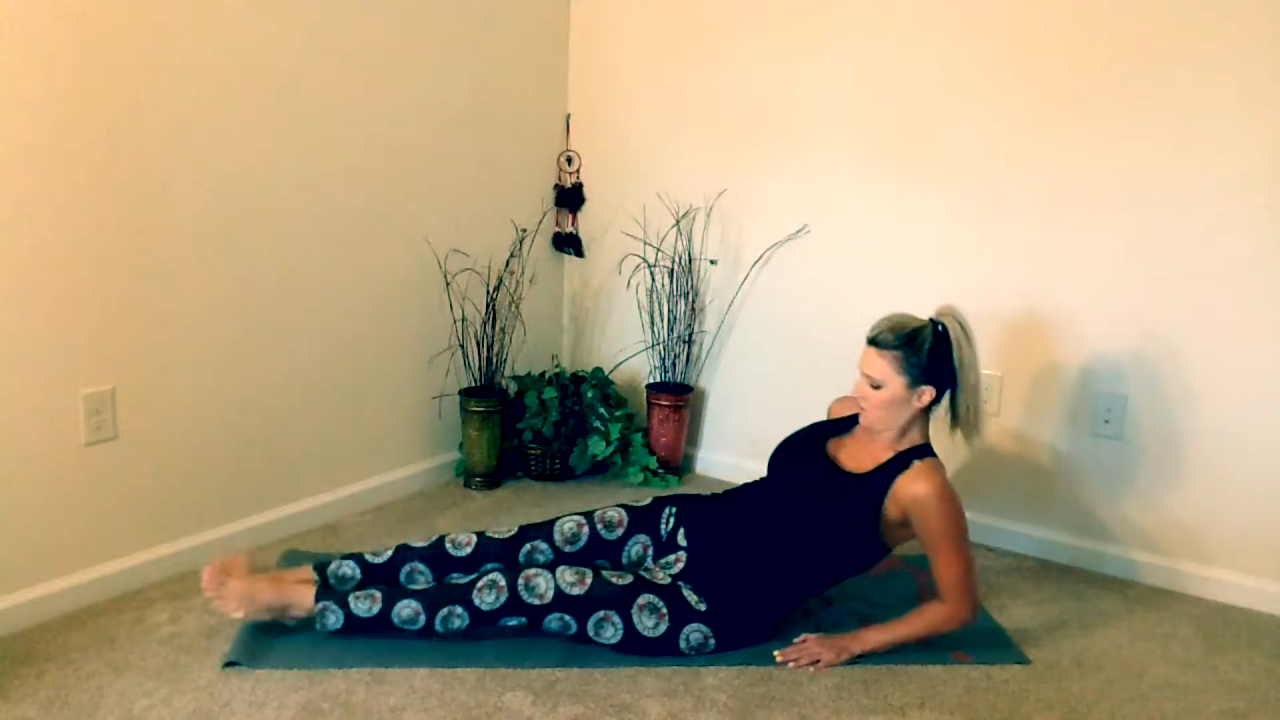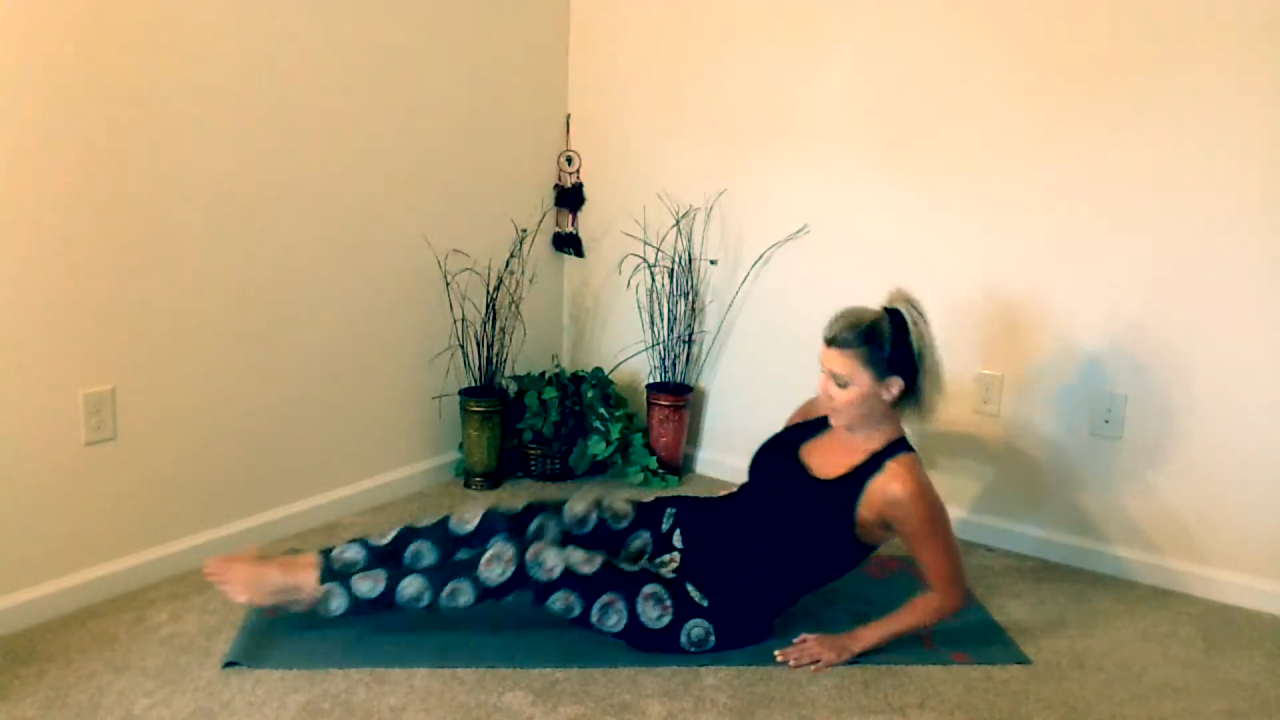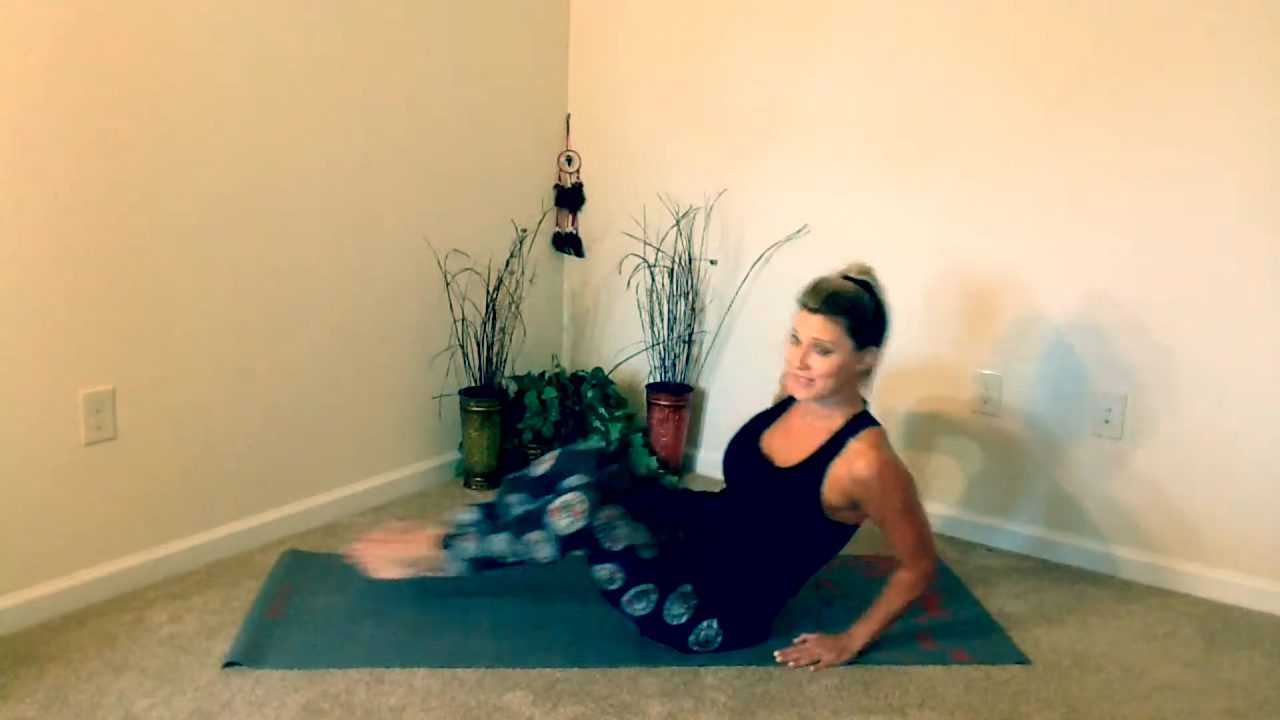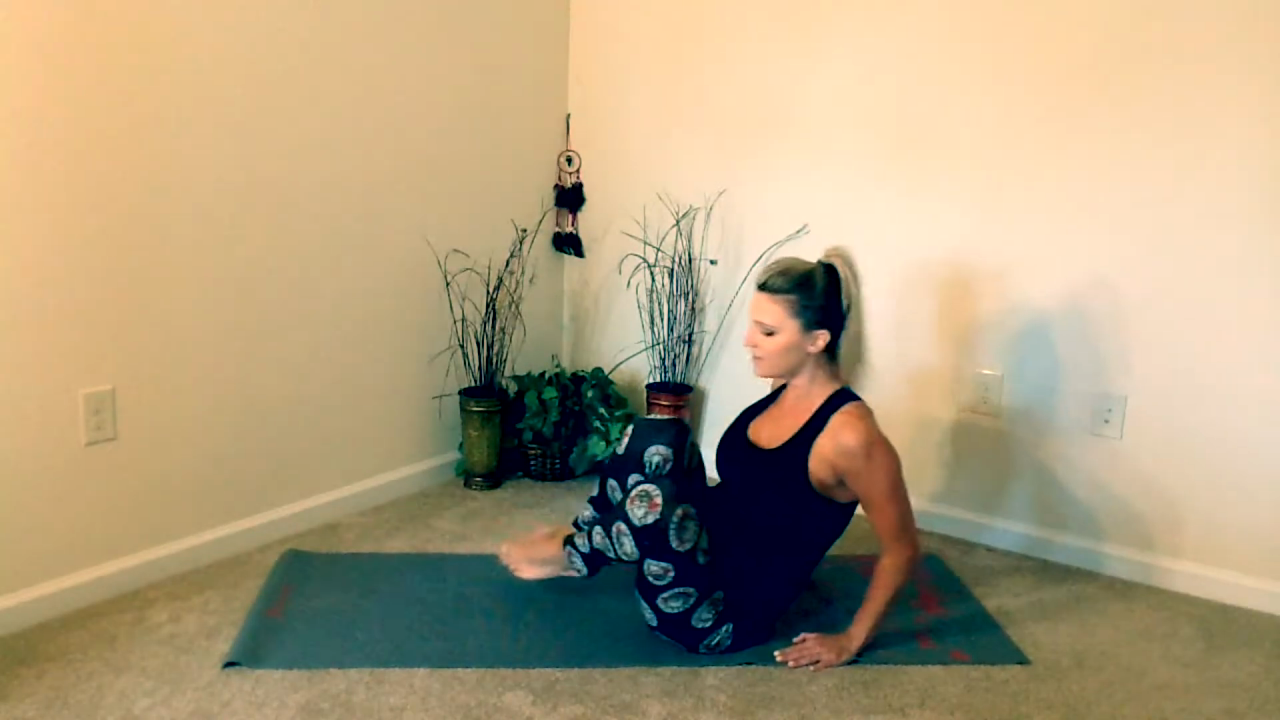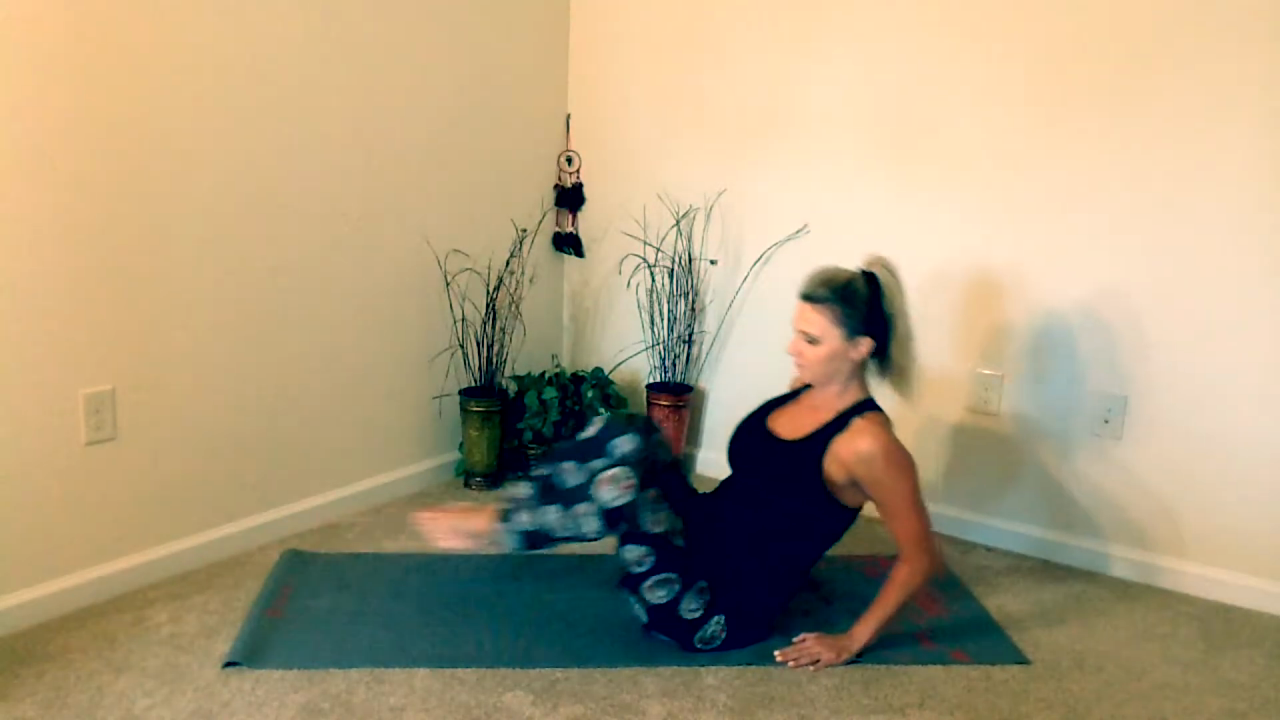
dt=1s
person 1, frame 1
left shoulder: (921, 488)
right shoulder: (848, 413)
left elbow: (957, 603)
left wrist: (850, 644)
left hip: (718, 609)
right hip: (687, 527)
left knee: (525, 592)
right knee: (511, 550)
left ankle: (304, 604)
right ankle: (302, 585)
person 1, frame 2
left shoulder: (897, 488)
right shoulder: (822, 416)
left elbow: (948, 591)
left wrist: (850, 642)
left hip: (709, 614)
right hip: (687, 533)
left knee: (521, 560)
right knee: (518, 525)
left ankle: (313, 590)
right ankle: (316, 570)
person 1, frame 3
left shoulder: (867, 463)
right shoulder: (802, 392)
left elbow: (916, 566)
left wrist: (850, 642)
left hip: (707, 616)
right hip: (698, 532)
left knee: (581, 502)
right knee: (581, 467)
left ankle: (447, 553)
right ankle: (454, 539)
person 1, frame 4
left shoulder: (850, 437)
right shoulder: (792, 387)
left elbow: (900, 549)
left wrist: (851, 640)
left knee: (651, 480)
right knee: (657, 440)
left ankle: (574, 552)
right ankle: (583, 543)
person 1, frame 5
left shoulder: (864, 444)
right shoulder: (814, 385)
left elbow: (918, 559)
left wrist: (850, 642)
left hip: (713, 611)
right hip: (707, 529)
left knee: (622, 467)
right knee: (623, 438)
left ankle: (499, 528)
right ankle: (509, 518)
